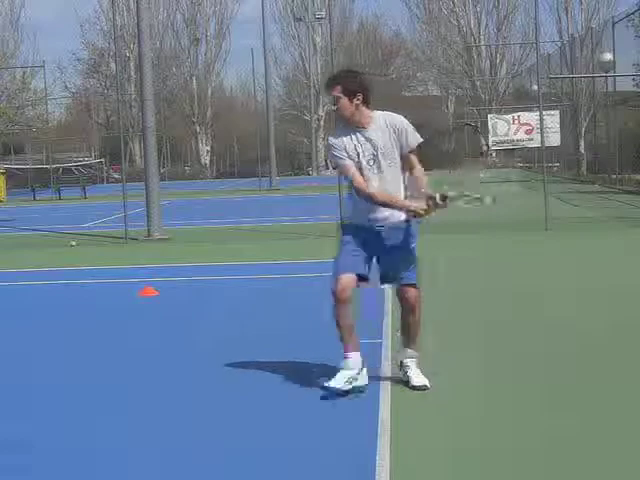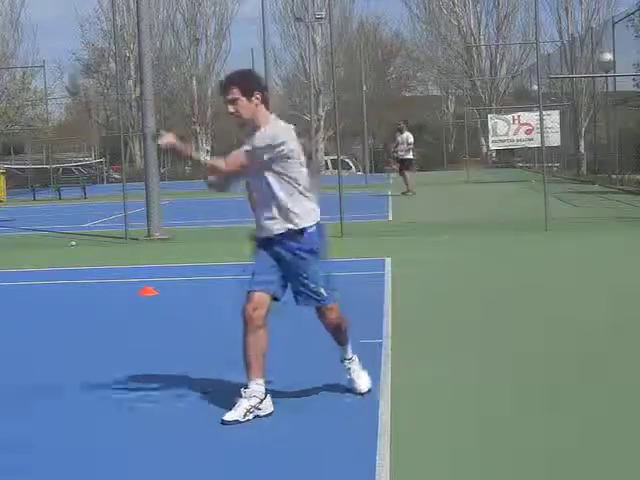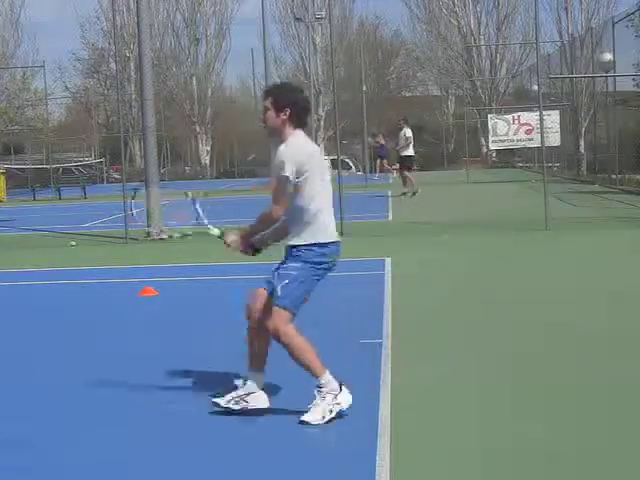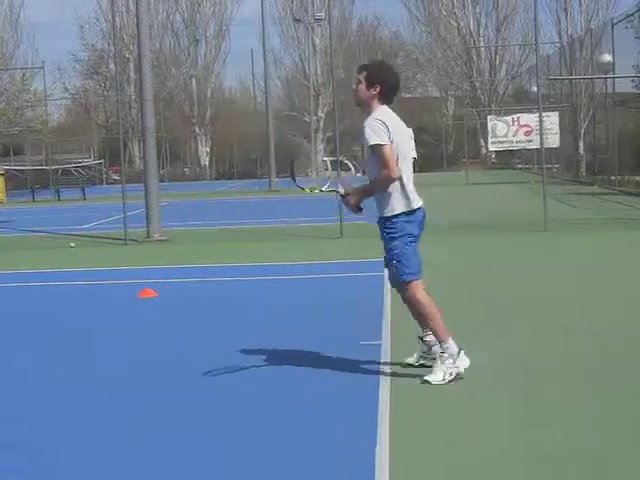
dt=0.5s
person 1, frame 1
left shoulder: (395, 124)
right shoulder: (337, 139)
left elbow: (414, 167)
right elbow: (361, 187)
left wrist: (427, 193)
right wrist: (408, 204)
left hip: (396, 226)
right hip: (358, 227)
left knee: (409, 296)
right knee: (342, 289)
left ankle: (408, 361)
right ankle: (353, 362)
person 1, frame 2
left shoulder: (277, 133)
right shoulder: (252, 136)
left elbow: (226, 168)
right elbow: (221, 177)
left wrist: (181, 148)
left hip: (301, 234)
right hip: (270, 238)
left knee: (329, 312)
right knee: (254, 310)
left ankle: (348, 359)
right ankle: (256, 394)
person 1, frame 3
left shoulder: (290, 150)
right shoulder: (303, 148)
left elbow: (278, 210)
left wrist: (243, 236)
right wrist: (258, 240)
left hip: (313, 248)
right hip: (306, 246)
left knee: (277, 322)
right knee: (257, 309)
left ankle: (331, 392)
right ankle: (253, 388)
person 1, frame 4
left shoulder: (374, 122)
right shoulder: (394, 121)
left elbow: (391, 172)
left wrist: (359, 193)
right wrist: (363, 192)
left hip: (397, 215)
right hip: (407, 211)
left knee: (410, 287)
right knee: (403, 284)
left ankle: (450, 353)
right ankle: (429, 341)
